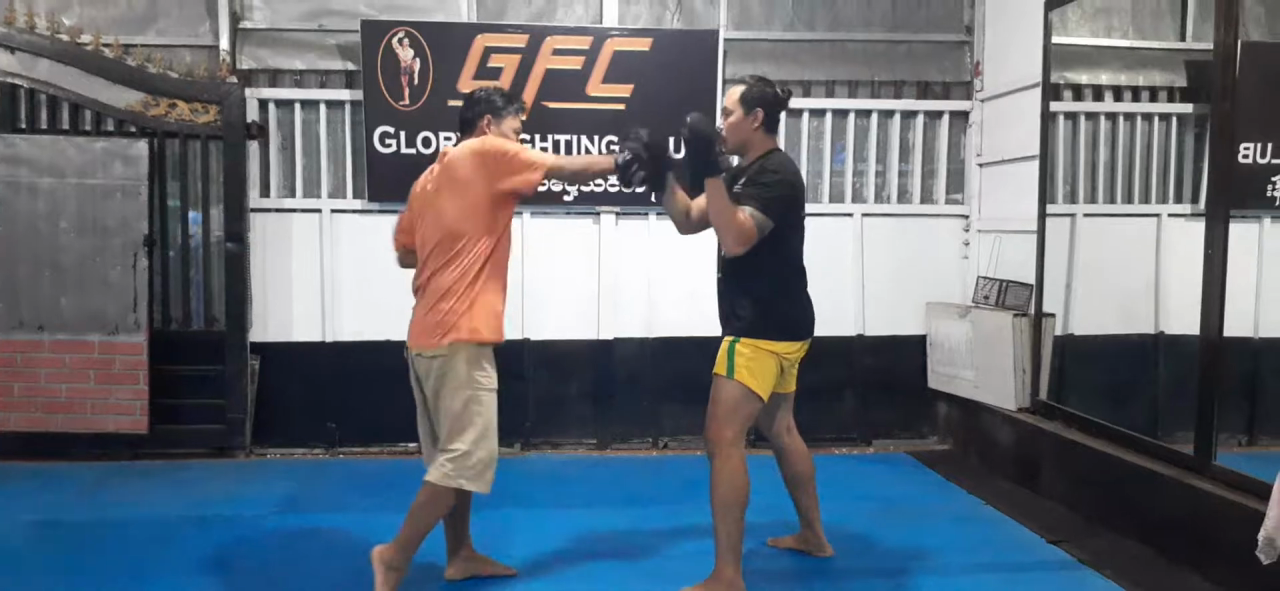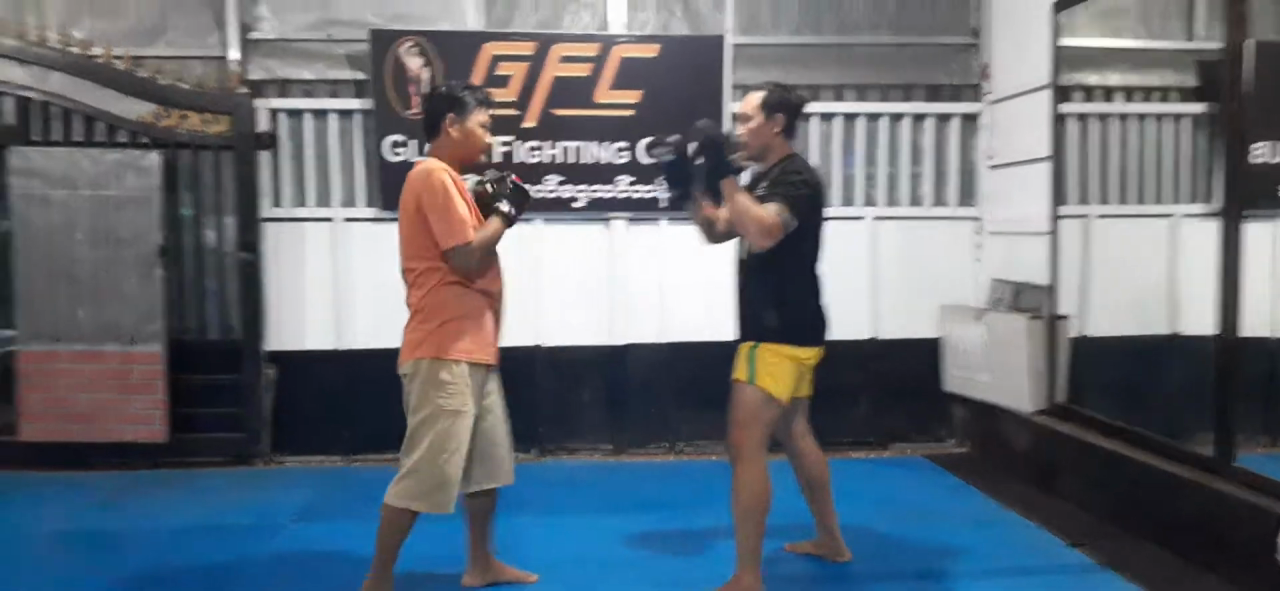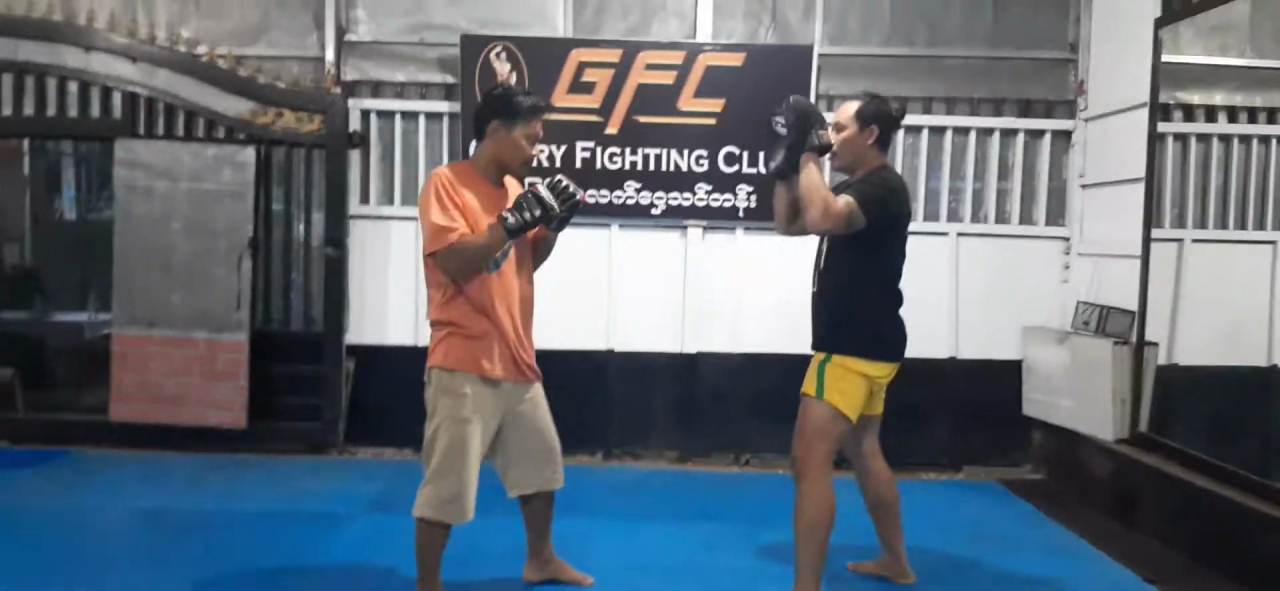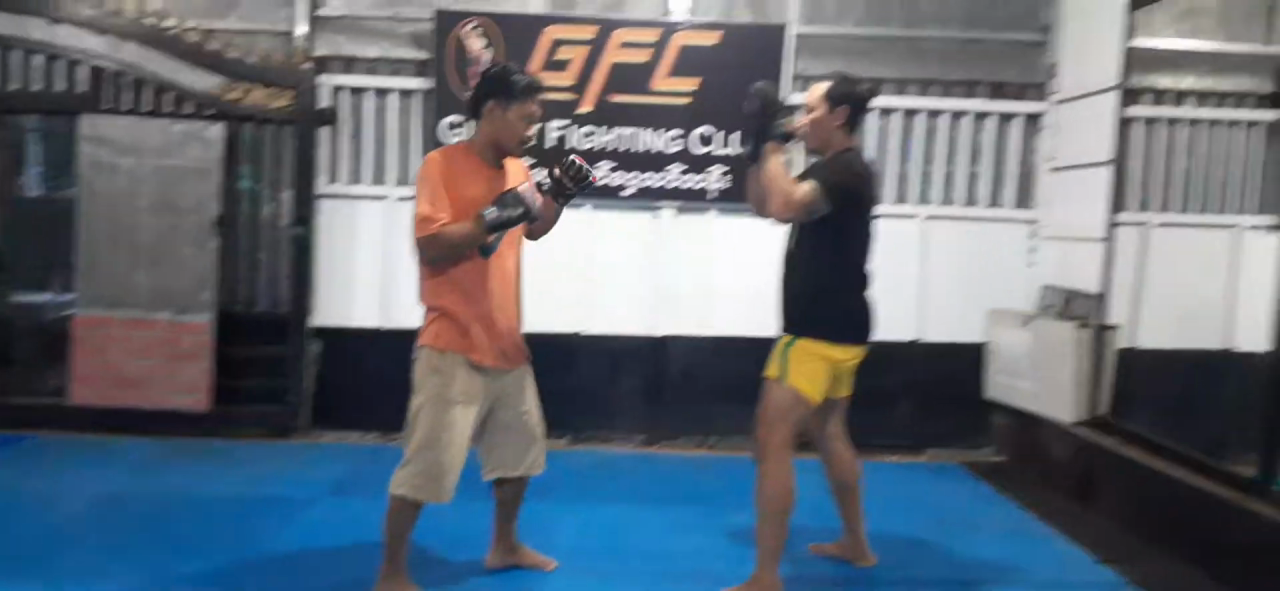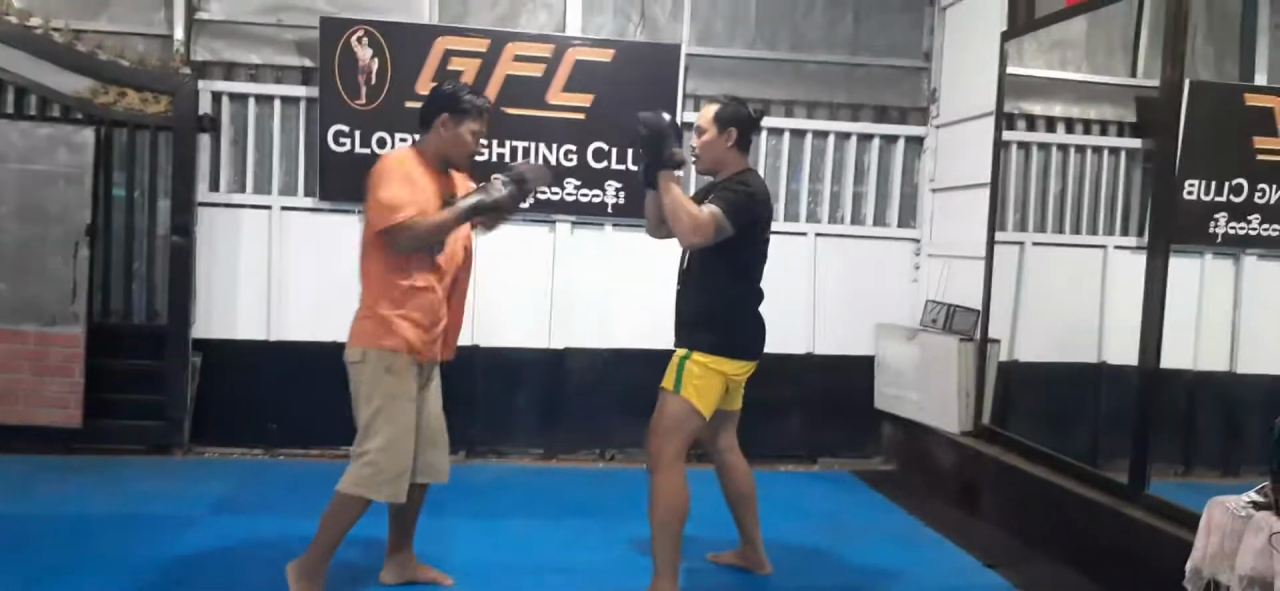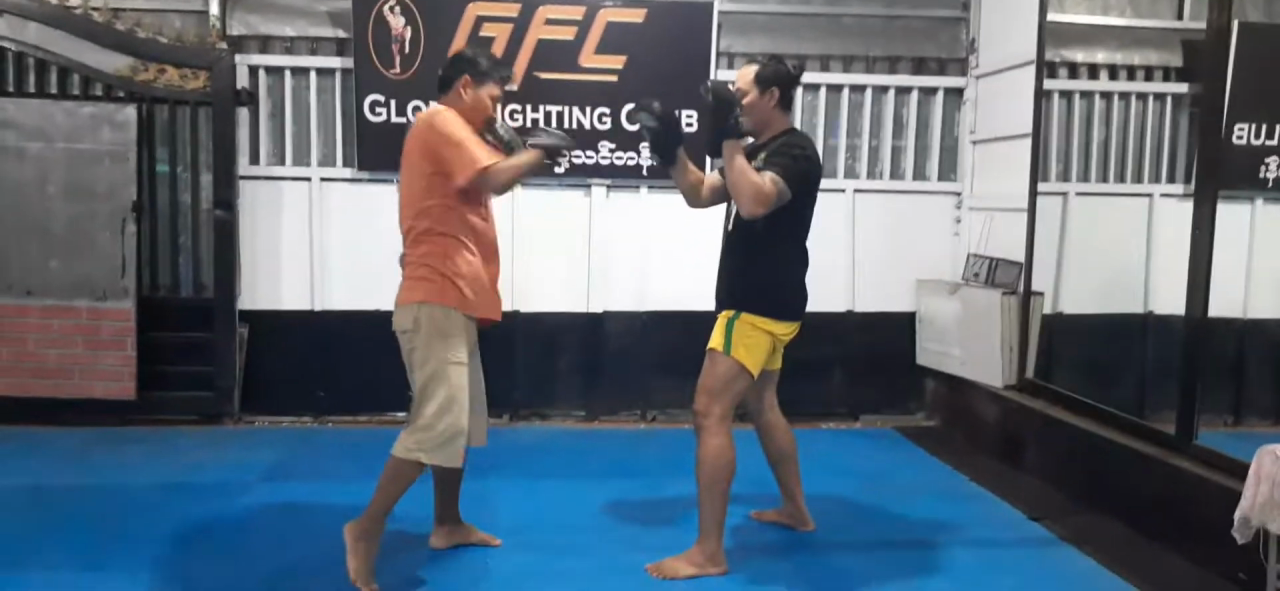
dt=0.4s
person 1, frame 1
left shoulder: (429, 178)
right shoulder: (485, 154)
left elbow: (405, 254)
right elbow: (564, 168)
right wrist: (621, 160)
left hip: (430, 335)
right hip: (459, 335)
left knee: (455, 453)
right knee: (464, 456)
person 1, frame 2
left shoulder: (444, 177)
right shoulder: (432, 175)
right elbow: (469, 256)
left wrist: (499, 213)
right wrist: (506, 214)
left hip: (471, 351)
right hip: (443, 353)
left knee: (489, 460)
right knee: (427, 472)
person 1, frame 3
left shoulder: (514, 187)
right shoulder: (446, 182)
right elbow: (454, 263)
left wrist: (553, 223)
right wrist: (513, 220)
left hip: (517, 361)
right hip: (464, 365)
left knee: (541, 464)
right knee: (447, 482)
person 1, frame 4
left shoulder: (516, 169)
right shoulder: (443, 165)
left elbow: (535, 228)
right elbow: (431, 251)
left wrist: (562, 192)
right wrist: (492, 218)
left hip: (506, 345)
right hip: (450, 348)
left knee: (521, 447)
right knee: (430, 463)
left ankle: (505, 544)
person 1, frame 5
left shoulder: (454, 179)
right shoulder: (398, 165)
left elbow: (487, 219)
right elbow: (405, 238)
left wrist: (518, 186)
right wrist: (471, 202)
left hip: (421, 345)
right hip: (386, 343)
left knee: (423, 458)
right knee: (379, 460)
person 1, frame 6
left shoulder: (446, 130)
right shoulder: (440, 122)
left elbow: (478, 186)
right elbow: (493, 180)
left wrist: (510, 150)
right wrist: (542, 146)
left hip: (466, 303)
right hip: (437, 306)
left knee: (467, 420)
right knee: (439, 425)
left ankle: (447, 523)
right ankle: (367, 528)
person 2, frame 1
left shoulder: (776, 174)
right shoulder: (745, 173)
left elbow: (736, 240)
right elbow: (689, 220)
left wrist: (710, 171)
right wrist: (663, 176)
left hip: (764, 329)
right hip: (772, 325)
left knee: (723, 438)
right knee: (779, 428)
right ankle: (813, 535)
person 2, frame 2
left shoulder: (797, 177)
right shoulder: (766, 179)
left elbow: (760, 237)
right elbow: (717, 230)
left wrist: (725, 176)
right wrist: (692, 186)
left hip: (781, 333)
right hip: (781, 329)
left knee: (745, 445)
right knee: (794, 433)
right ankle: (831, 539)
person 2, frame 3
left shoulder: (882, 188)
right shoulder: (856, 188)
left elbow: (820, 219)
right elbow: (790, 224)
left wrist: (809, 153)
right wrist: (786, 165)
left hip: (856, 349)
right hip: (863, 345)
left knee: (810, 460)
right knee: (863, 451)
person 2, frame 4
left shoulder: (844, 170)
right shoulder: (834, 169)
left elbow: (783, 206)
right elbow: (765, 204)
left wrist: (770, 140)
right wrist: (762, 148)
left hip: (821, 333)
right hip: (835, 329)
left knee: (771, 442)
right knee: (828, 434)
right ankle: (855, 544)
person 2, frame 5
left shoulder: (745, 193)
right shoulder: (716, 191)
left elbow: (689, 231)
right elbow: (661, 226)
left wrist: (667, 170)
right wrist: (655, 170)
left hip: (715, 346)
right hip: (723, 342)
left knee: (664, 452)
right knee: (721, 445)
person 2, frame 6
left shoulder: (794, 152)
right shoulder: (758, 151)
left elbow: (753, 202)
right elbow: (700, 196)
left wrist: (727, 139)
right wrist: (671, 149)
left hip: (761, 306)
right hip: (757, 302)
left knee: (710, 413)
right knee: (761, 405)
left ankle: (708, 552)
right ankle: (795, 510)
